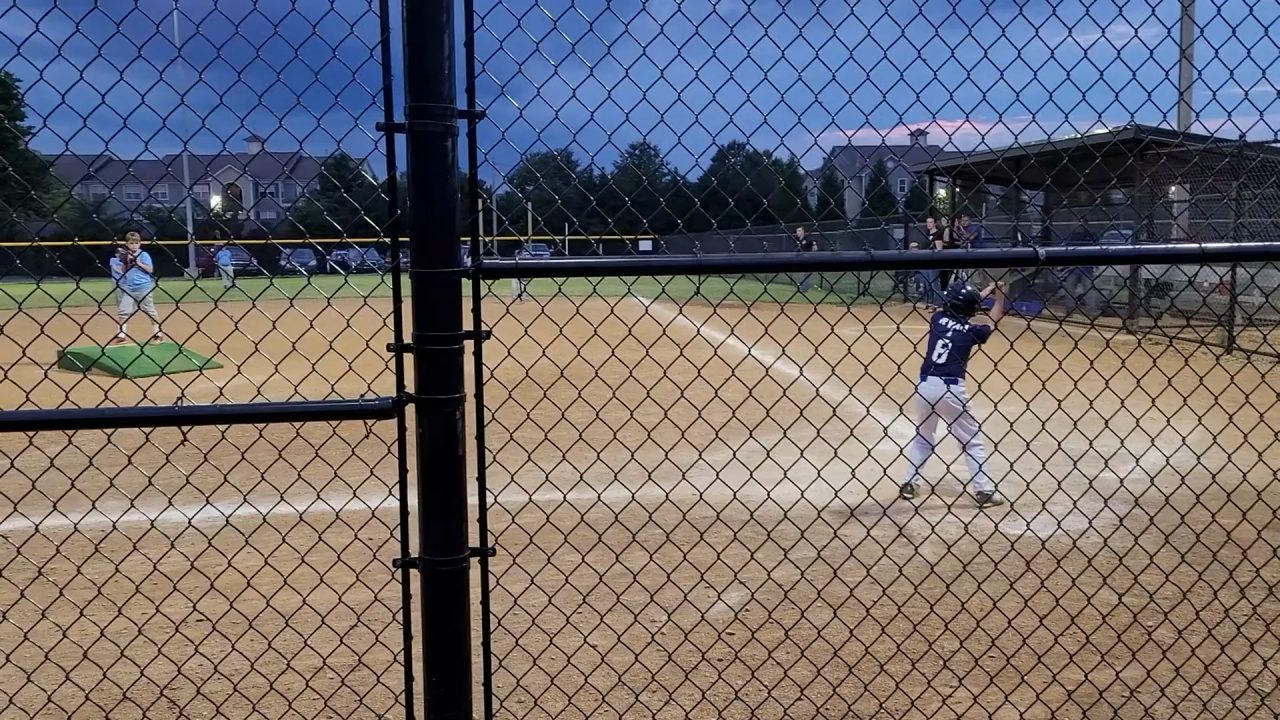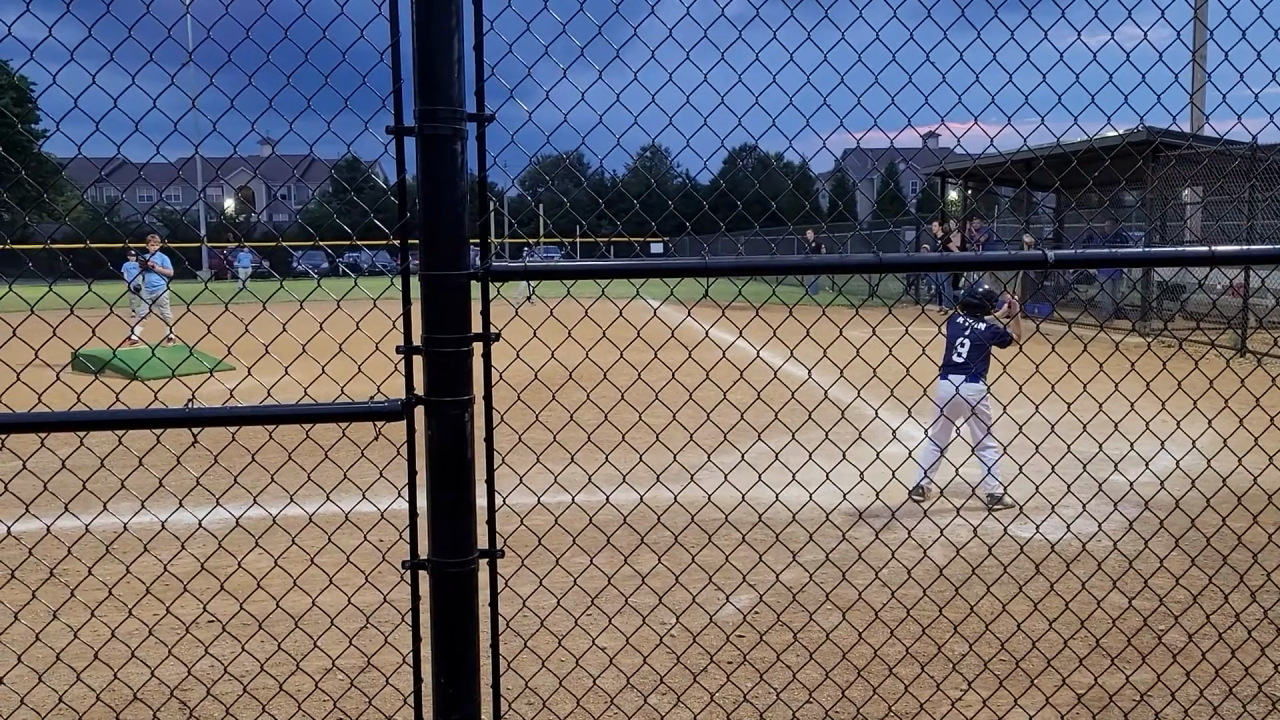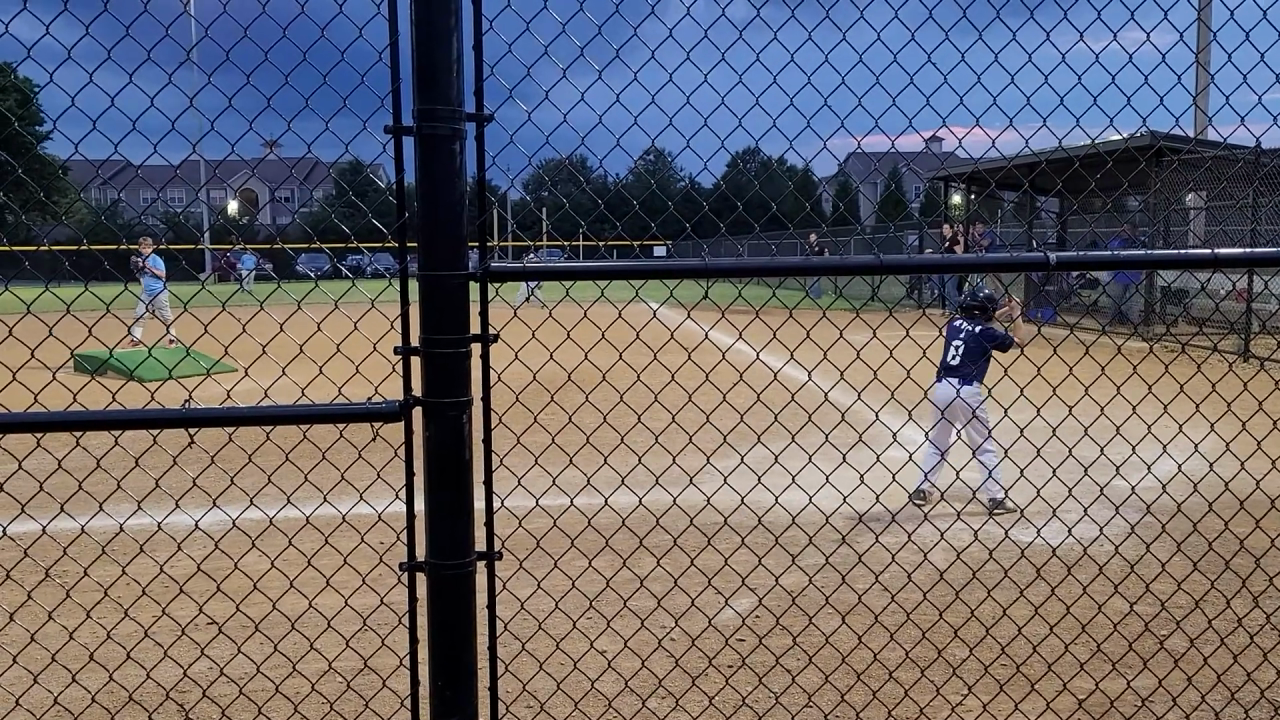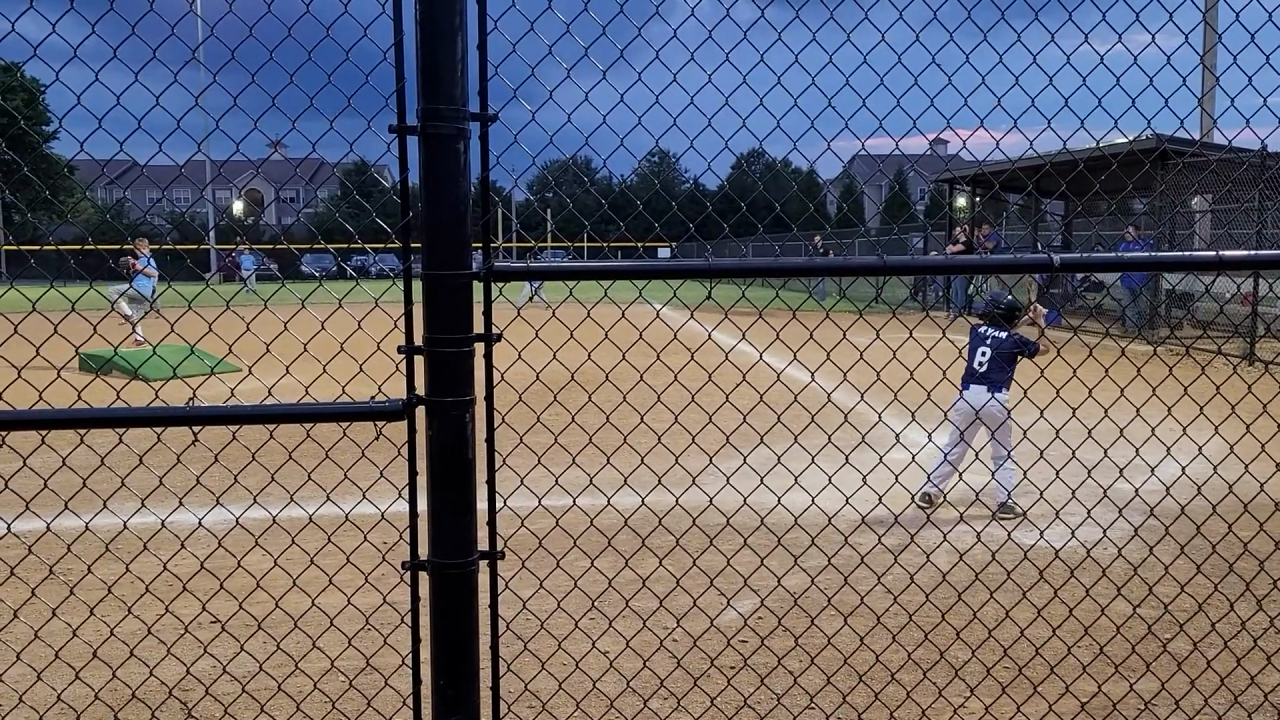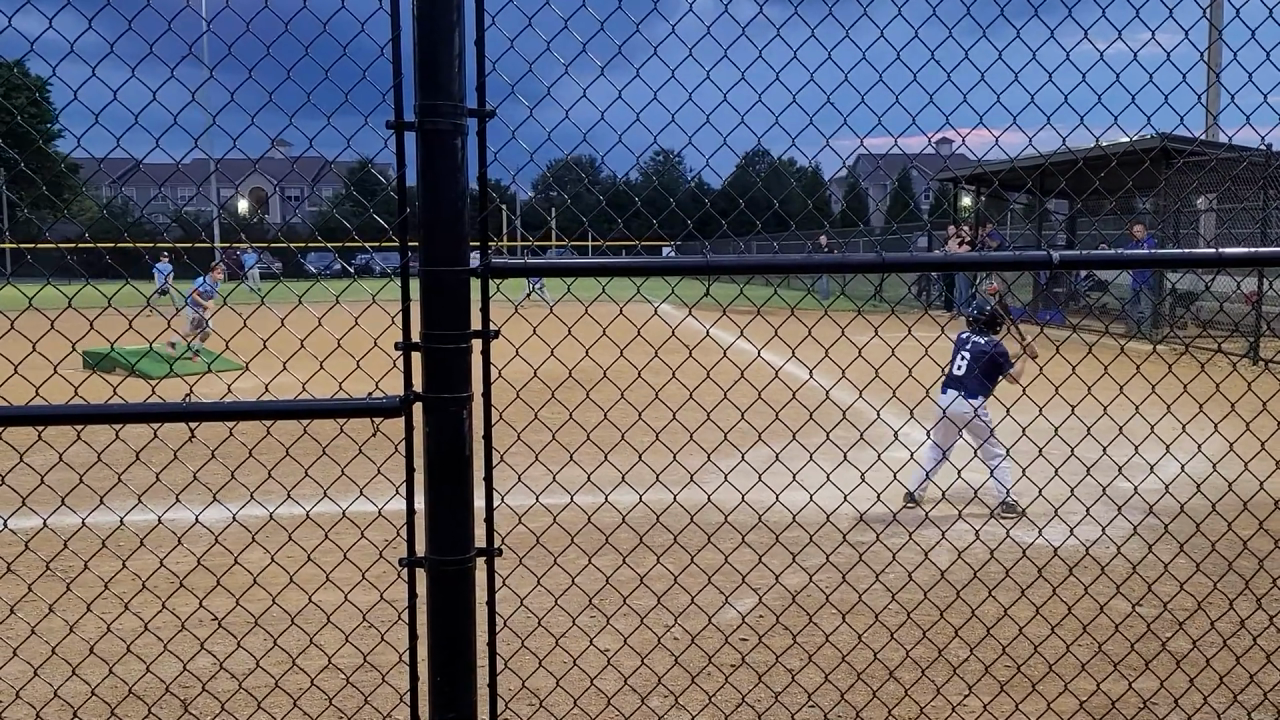
dt=1s
person 1, frame 1
left shoulder: (937, 319)
right shoulder: (971, 331)
left elbow: (955, 310)
right elbow: (992, 324)
left wrist: (983, 293)
right wrist: (1000, 298)
left hip: (926, 384)
right hip: (952, 388)
left knee: (922, 437)
right knee: (972, 441)
left ankle: (909, 484)
right ankle: (984, 491)
person 1, frame 2
left shoulder: (954, 320)
right shoulder: (990, 329)
right elbow: (1016, 338)
left wrist: (1003, 312)
right wrist: (1015, 311)
left hip: (946, 384)
right hip: (973, 387)
left knee: (936, 439)
right knee: (986, 443)
left ankle: (921, 486)
right ankle: (994, 494)
person 1, frame 3
left shoulder: (954, 322)
right shoulder: (986, 333)
right elbow: (1021, 341)
left wrist: (1005, 312)
right wrist: (1016, 314)
left hip: (942, 387)
right hip: (966, 391)
left knee: (937, 442)
right knee: (984, 446)
left ankle: (923, 490)
right ankle: (996, 498)
person 1, frame 4
left shoulder: (977, 330)
right shoulder: (1013, 339)
right elbow: (1044, 349)
left wrist: (1026, 319)
right wrist: (1039, 320)
left hip: (967, 394)
right hip: (993, 398)
left knee: (953, 448)
right knee: (1002, 453)
left ankle: (928, 493)
right ankle: (1006, 503)
person 1, frame 5
left shoulder: (962, 337)
right shoulder: (994, 347)
right elbow: (1014, 378)
left wrist: (1015, 356)
right wrist: (1024, 355)
left hip: (946, 398)
right hip: (970, 403)
left knee: (935, 448)
right knee: (995, 453)
left ankle: (913, 493)
right ankle: (1007, 502)
